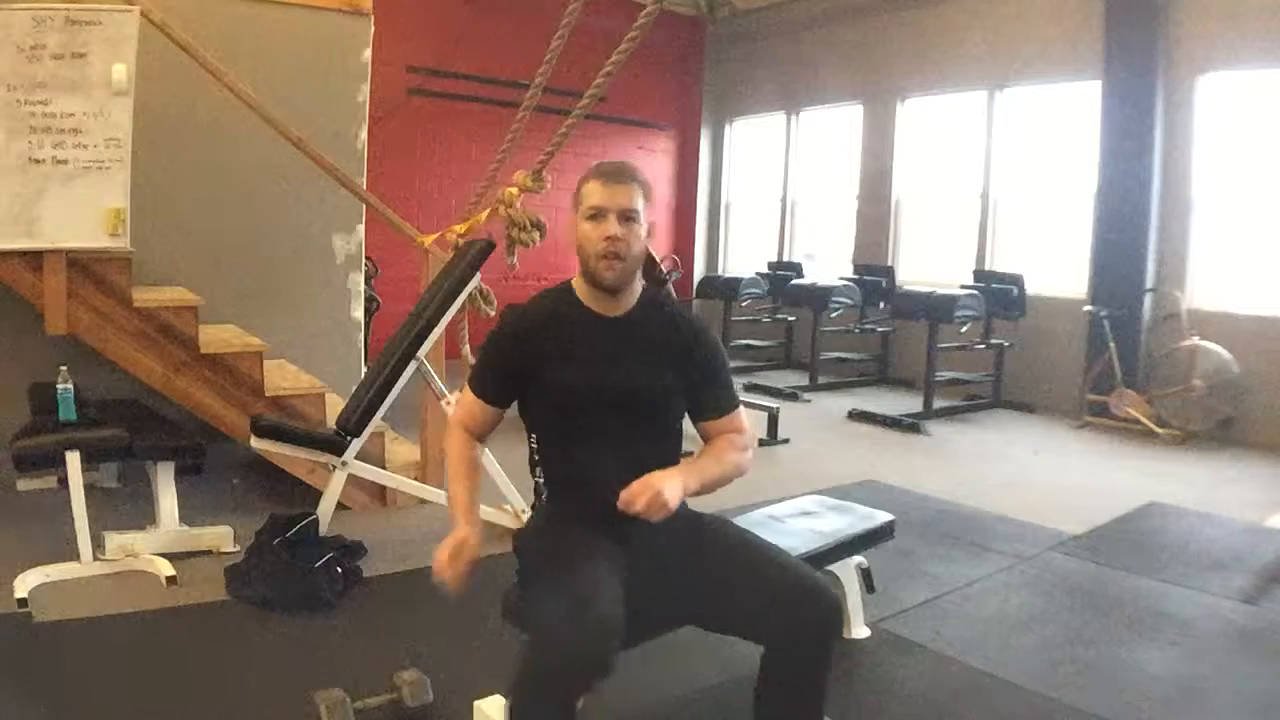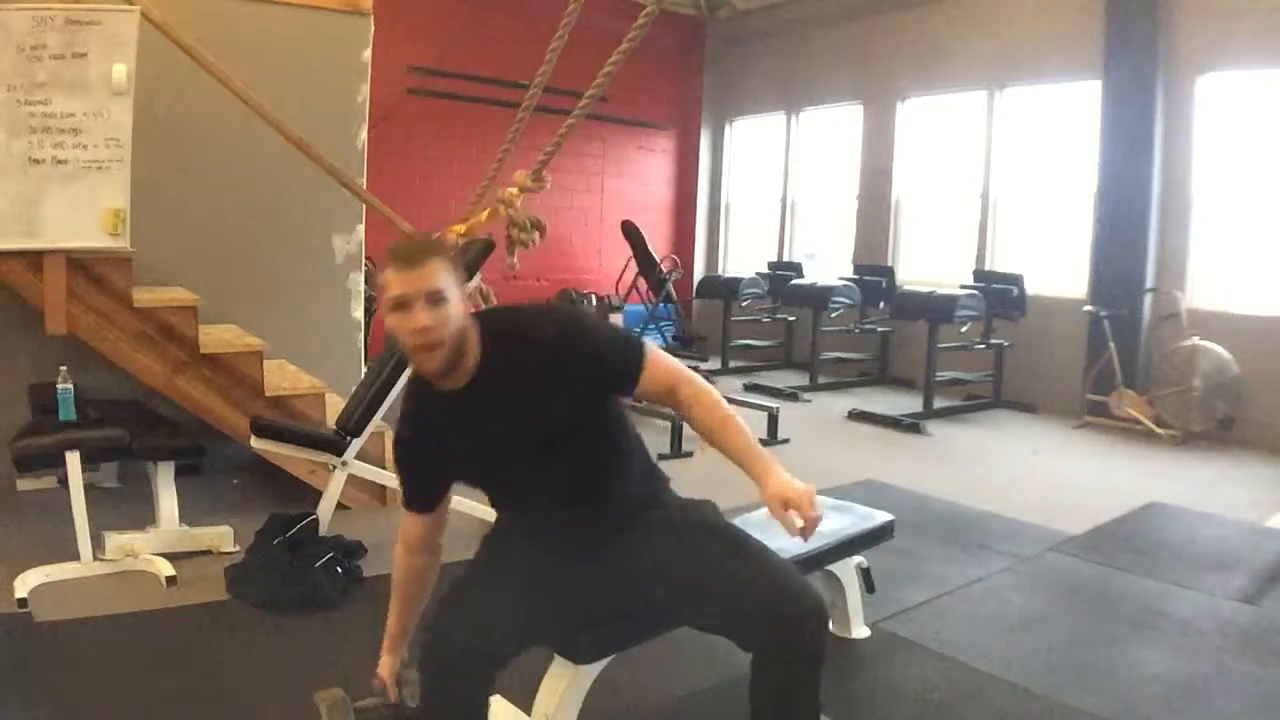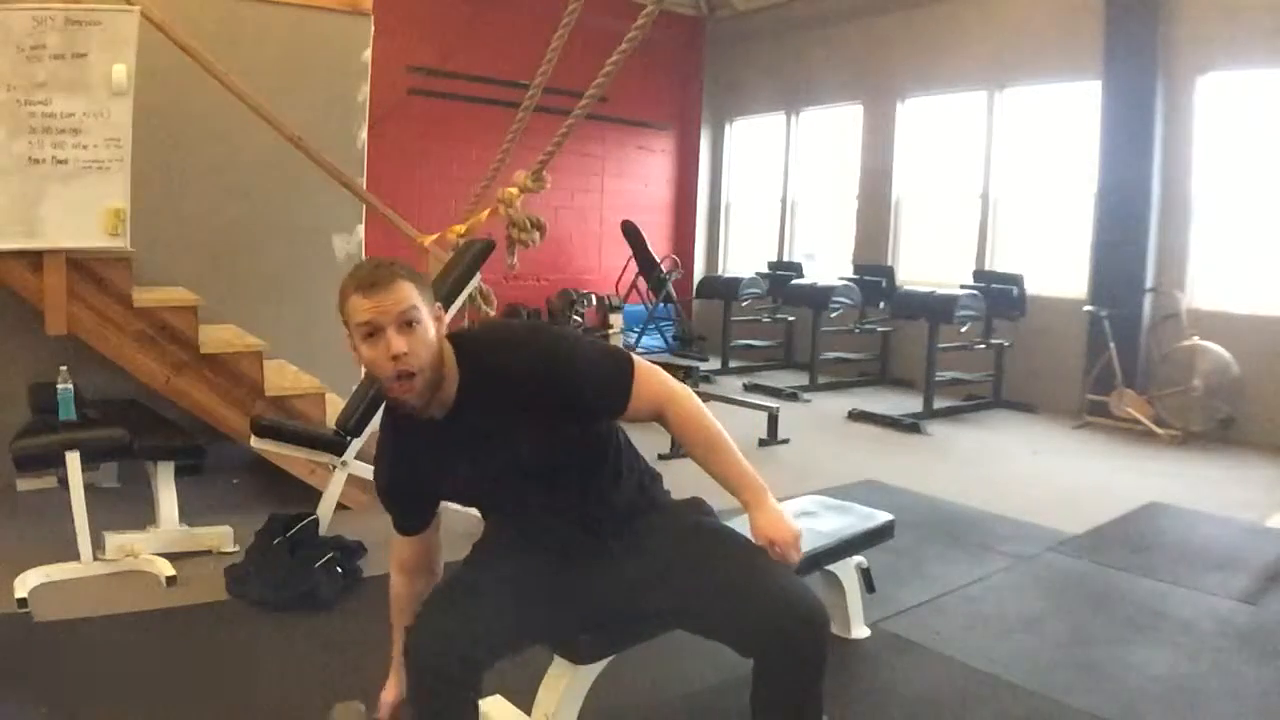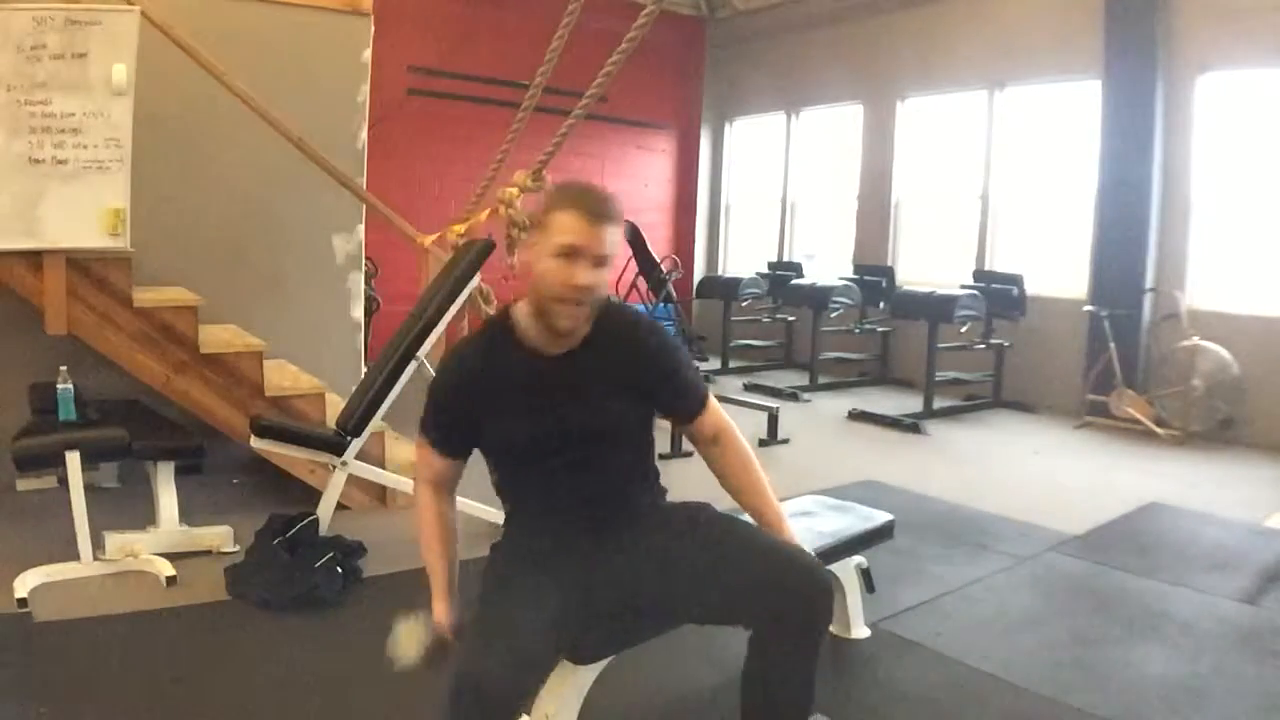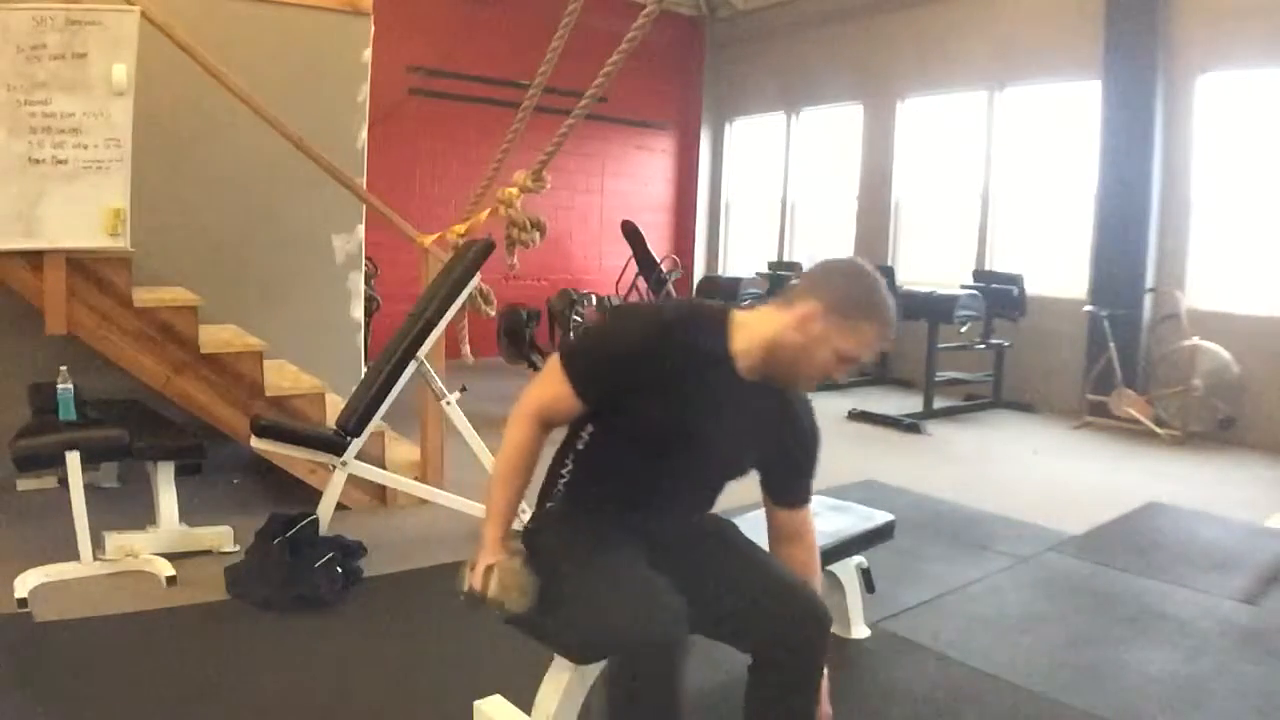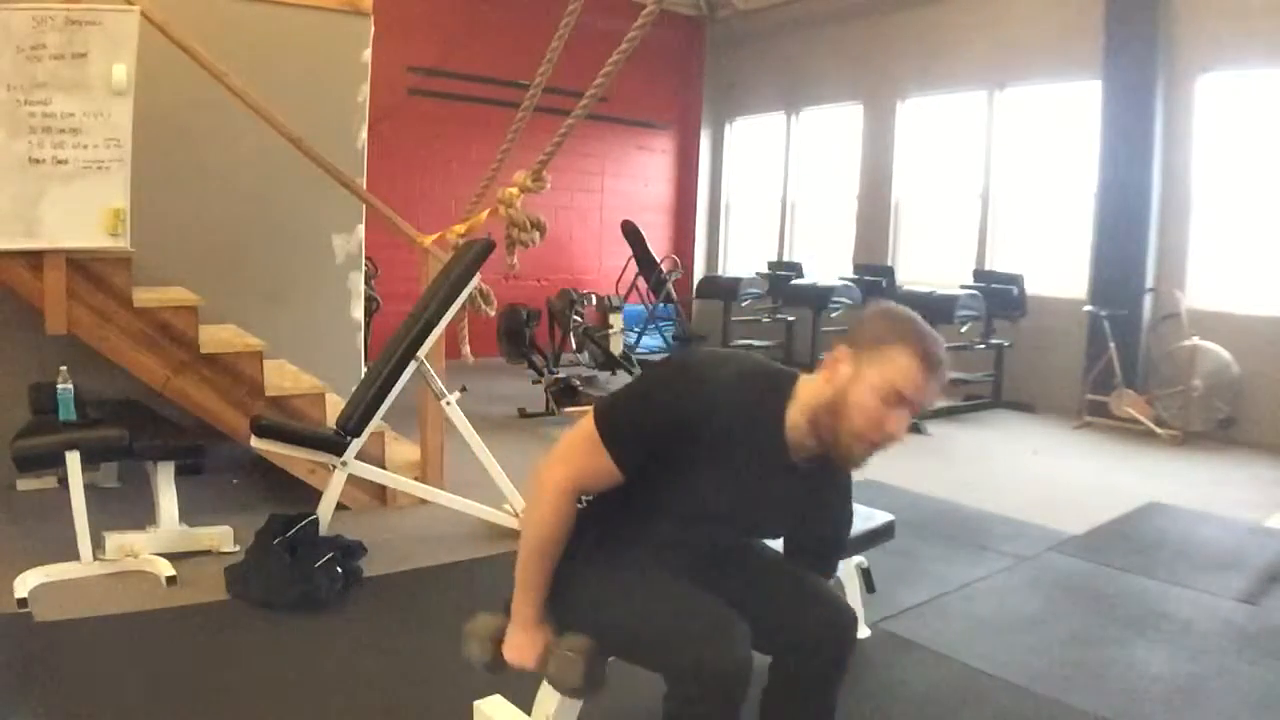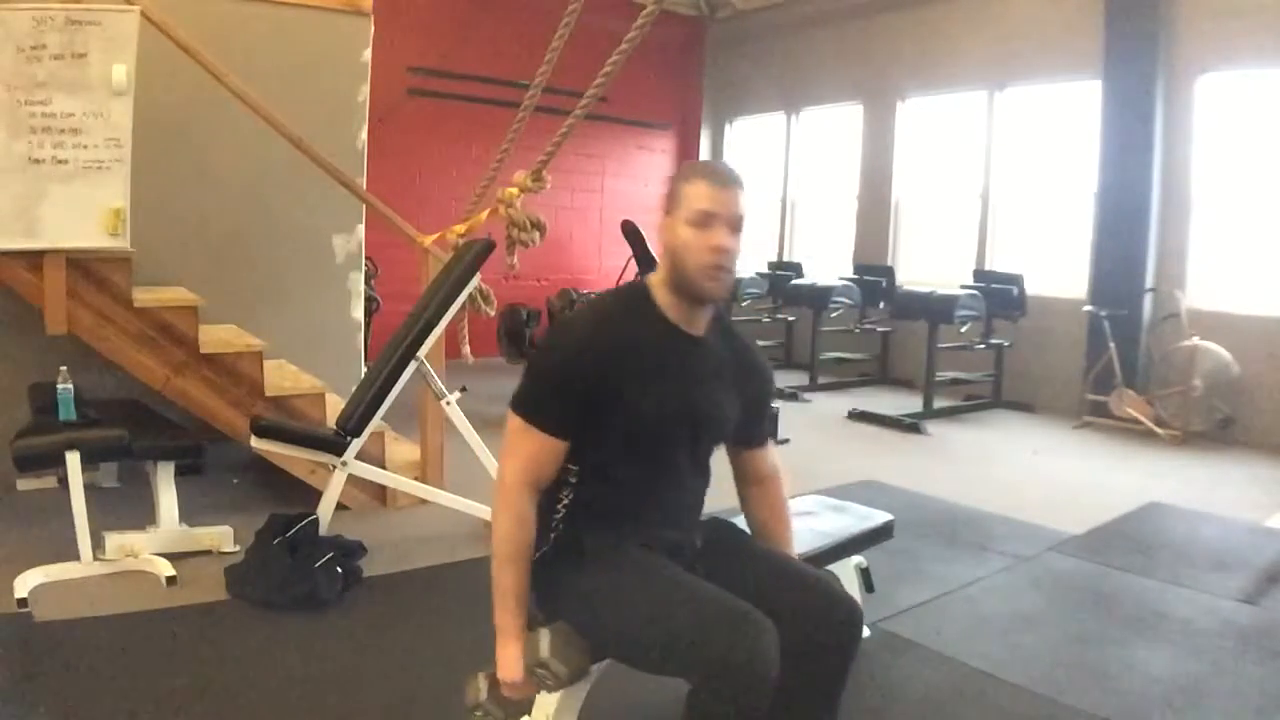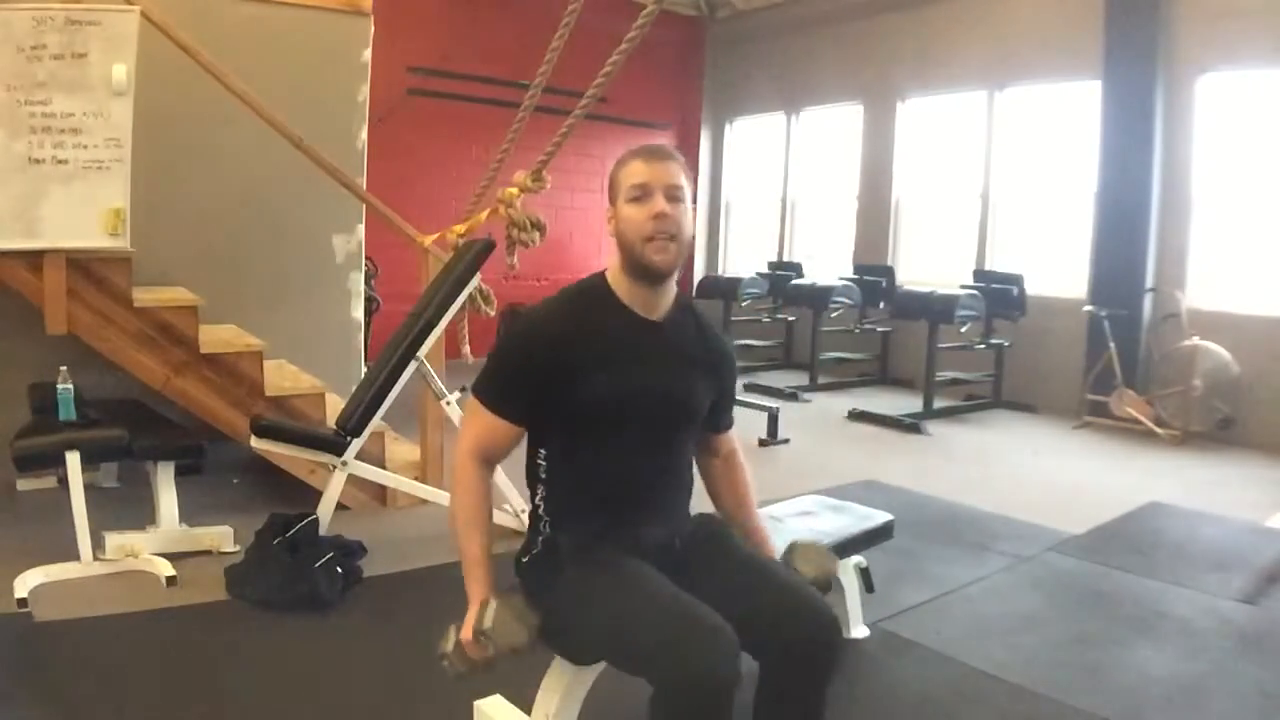
dt=0.5s
person 1, frame 1
left shoulder: (681, 333)
right shoulder: (527, 329)
left elbow: (736, 444)
right elbow: (466, 427)
left wrist: (682, 476)
right wrist: (463, 522)
left hip: (665, 526)
right hip: (570, 531)
left knee: (813, 608)
right knee: (582, 633)
person 1, frame 2
left shoulder: (551, 337)
right shoulder: (422, 425)
left elbow: (680, 385)
right elbow: (418, 545)
left wrist: (767, 471)
right wrist: (394, 646)
left hip: (641, 522)
right hip: (538, 546)
left knee: (797, 614)
right knee: (452, 647)
person 1, frame 3
left shoulder: (528, 357)
right shoulder: (399, 448)
left elbow: (668, 400)
right elbow: (414, 567)
left wrist: (759, 502)
right wrist: (401, 673)
left hip: (638, 526)
right hip: (532, 553)
left knee: (798, 621)
right knee: (433, 652)
person 1, frame 4
left shoulder: (637, 342)
right shoulder: (472, 369)
left elbow: (713, 435)
right elbow: (433, 482)
left wrist: (781, 535)
right wrist: (443, 602)
left hip: (645, 531)
right hip: (543, 552)
left knee: (803, 587)
person 1, frame 5
left shoulder: (789, 418)
right shoulder: (654, 335)
left elbow: (792, 534)
right elbow: (533, 414)
left wrist: (812, 662)
right wrist: (494, 545)
left hip: (679, 538)
right hip: (579, 537)
left knee: (801, 624)
right knee: (655, 630)
person 1, frame 6
left shoulder: (825, 484)
right shoulder: (705, 393)
left elbow: (805, 594)
right elbow: (562, 474)
right wrist: (527, 621)
right hip: (591, 557)
left knee: (827, 626)
right knee: (716, 650)
person 1, frame 7
left shoulder: (740, 362)
right shoulder: (590, 340)
left elbow: (759, 478)
right elbow: (519, 485)
left wrist: (785, 589)
right wrist: (511, 632)
left hip: (685, 542)
right hip: (586, 558)
left knee: (831, 617)
right knee: (741, 645)
person 1, frame 8
left shoulder: (706, 345)
right shoulder: (551, 331)
right elbow: (473, 456)
left wrist: (763, 555)
right wrist: (480, 596)
left hip: (678, 539)
right hip: (577, 554)
left knee: (810, 629)
right knee: (706, 657)
